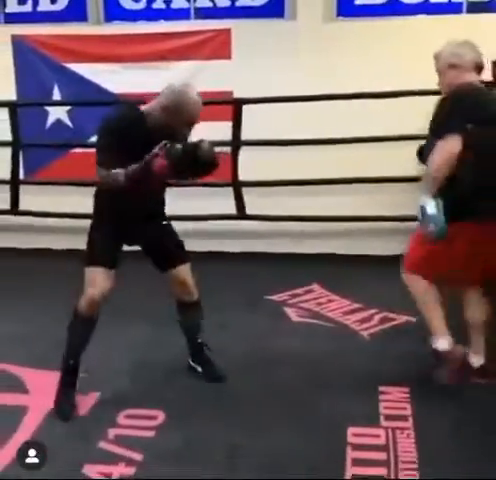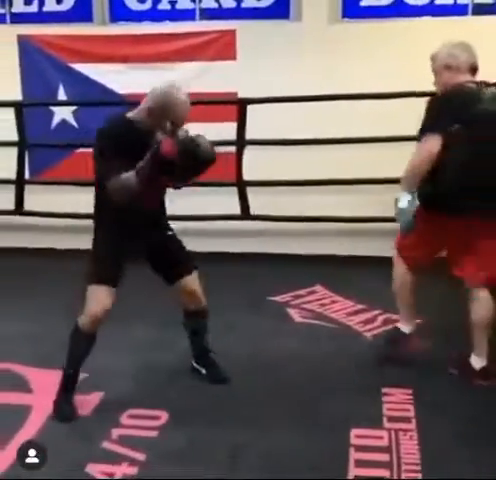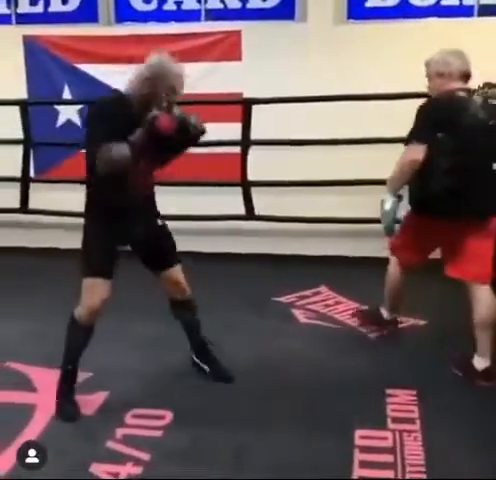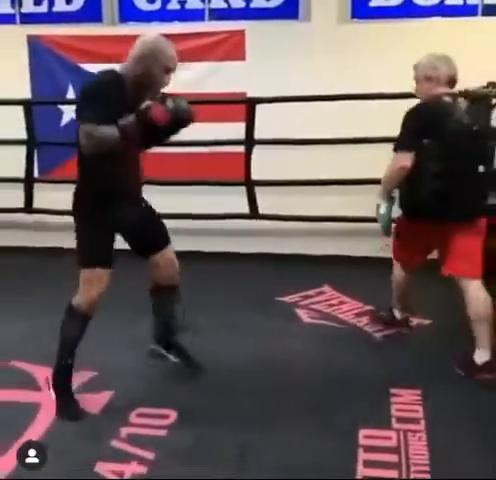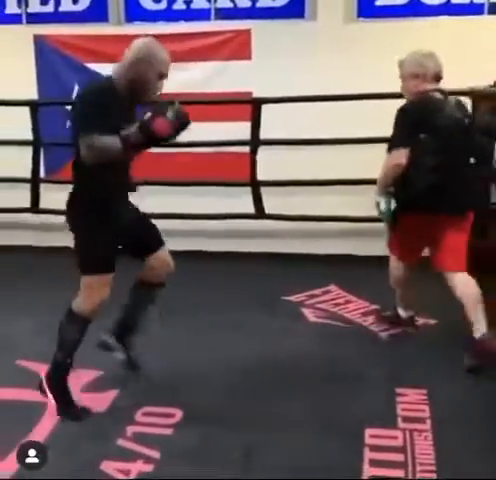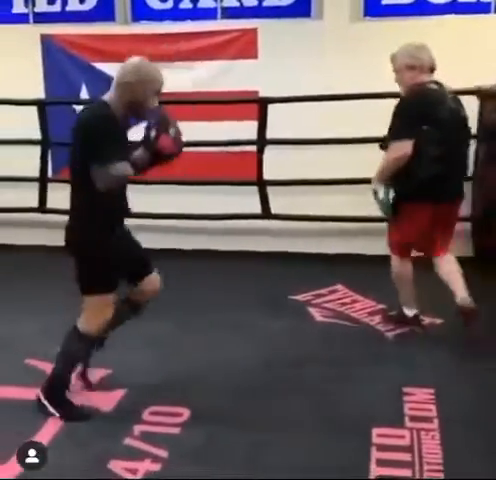
dt=0.1s
person 1, frame 1
left shoulder: (171, 133)
right shoulder: (119, 124)
left elbow: (180, 173)
right elbow: (104, 178)
left wrist: (199, 162)
right wrist: (146, 170)
left hip: (150, 217)
right hip: (112, 220)
left knee: (186, 284)
right knee: (94, 295)
left ankle: (197, 355)
right ankle: (67, 379)
person 1, frame 2
left shoulder: (166, 136)
right shoulder: (111, 134)
left elbow: (174, 179)
right elbow: (117, 191)
left wrist: (195, 160)
right wrist: (154, 161)
left hip: (154, 227)
right hip: (114, 231)
left knee: (193, 292)
right knee: (97, 310)
left ankle: (202, 357)
right ankle: (67, 386)
person 1, frame 3
left shoulder: (149, 111)
right shoulder: (105, 109)
right elbow: (106, 162)
left wrist: (179, 137)
right wrist: (147, 134)
left hip: (143, 213)
right hip: (105, 218)
left knee: (177, 284)
right knee: (93, 302)
left ankle: (201, 352)
right ankle: (65, 384)
person 1, frame 4
left shoulder: (139, 96)
right shoulder: (99, 88)
right elbow: (89, 141)
left wrist: (170, 122)
right wrist: (137, 122)
left hip: (130, 198)
right hip: (95, 203)
left knee: (168, 266)
right knee: (92, 291)
left ankle: (166, 339)
right ankle: (61, 378)
person 1, frame 5
left shoulder: (125, 100)
right shoulder: (99, 95)
right elbow: (89, 151)
left wrist: (153, 128)
right wrist: (138, 134)
left hip: (118, 205)
right hip: (92, 210)
left knee: (161, 267)
right knee: (94, 296)
left ankle: (121, 335)
right ankle: (55, 380)
person 1, frame 6
left shoulder: (113, 119)
right shoulder: (96, 121)
right elbow: (105, 179)
left wrist: (152, 147)
right wrist: (148, 154)
left hip: (110, 226)
right hip: (91, 231)
left knee: (148, 287)
right knee: (98, 315)
left ankle: (86, 350)
right ankle: (53, 391)
person 2, frame 1
left shoulder: (458, 100)
left elbow: (448, 149)
left wrist: (429, 195)
left hip: (458, 208)
left knee: (415, 272)
left ankle: (445, 348)
person 2, frame 2
left shoulder: (448, 100)
left elbow: (429, 149)
left wrist: (407, 189)
left hip: (446, 204)
left knee: (404, 257)
left ankle: (405, 331)
person 2, frame 3
left shoulder: (435, 108)
left elbow: (414, 156)
left wrist: (392, 192)
left hip: (435, 207)
left knee: (400, 257)
left ankle: (387, 314)
person 2, frame 4
left shoulder: (422, 114)
left elbow: (403, 162)
left wrist: (384, 196)
left hip: (425, 210)
right hip: (468, 210)
left knee: (402, 260)
left ankle: (400, 315)
person 2, frame 5
left shoulder: (412, 112)
right shoulder: (461, 109)
left elbow: (398, 159)
left wrist: (381, 190)
left hip: (418, 203)
right hip: (460, 203)
left knee: (400, 255)
right knee: (456, 270)
left ankle: (404, 314)
person 2, frame 6
left shoulder: (411, 102)
right shoulder: (452, 101)
left elbow: (401, 150)
right elbow: (457, 143)
left wrist: (379, 179)
left hip: (417, 193)
right hip: (450, 191)
left knee: (400, 252)
right knee: (440, 250)
left ankle: (409, 313)
right ankle: (464, 300)
